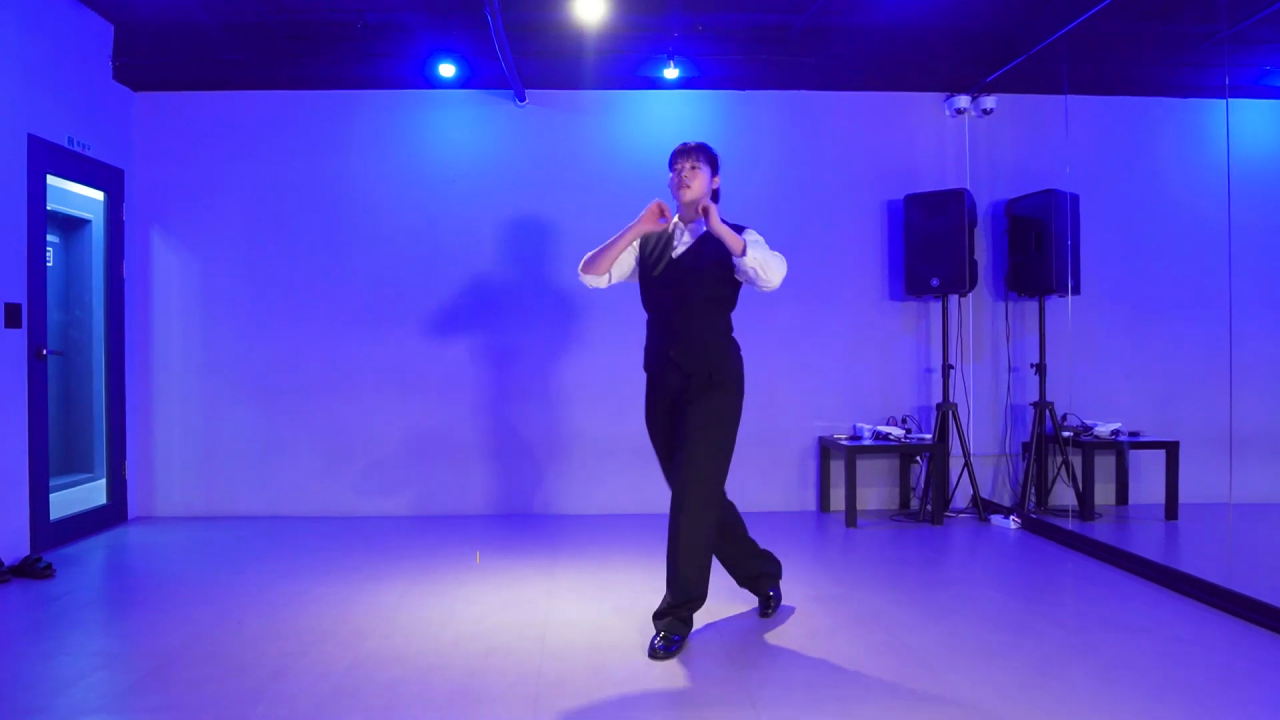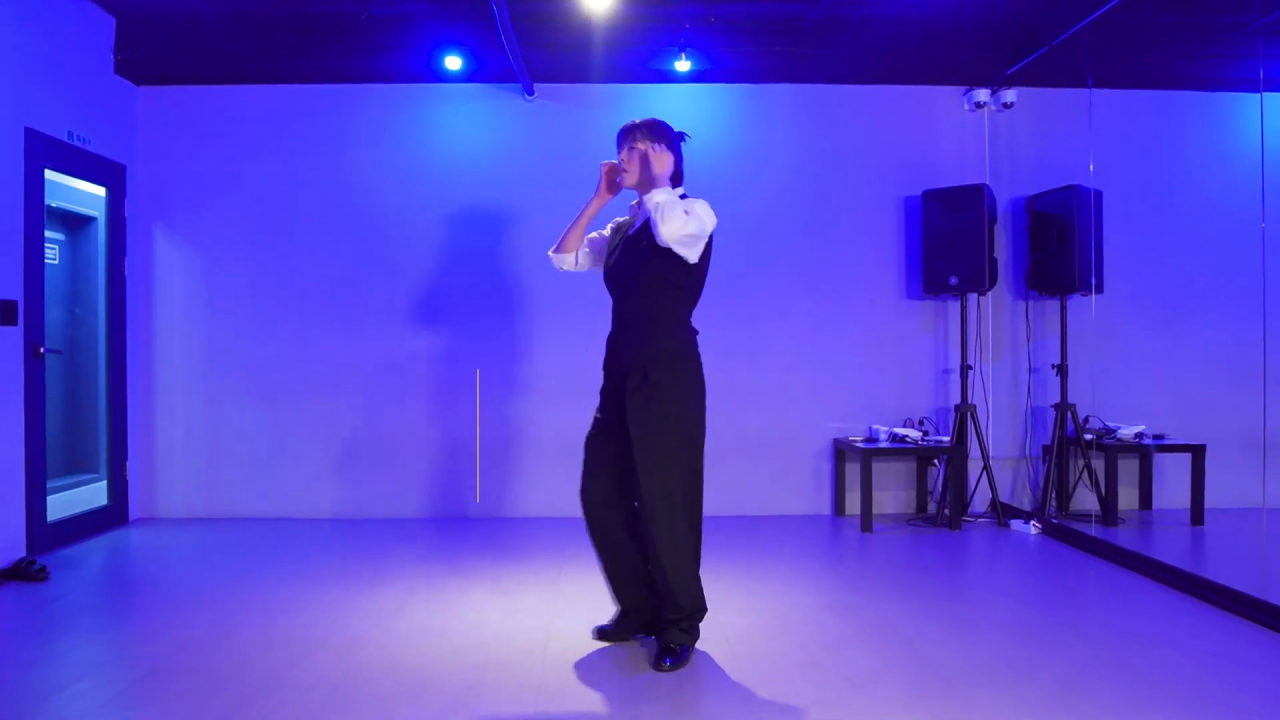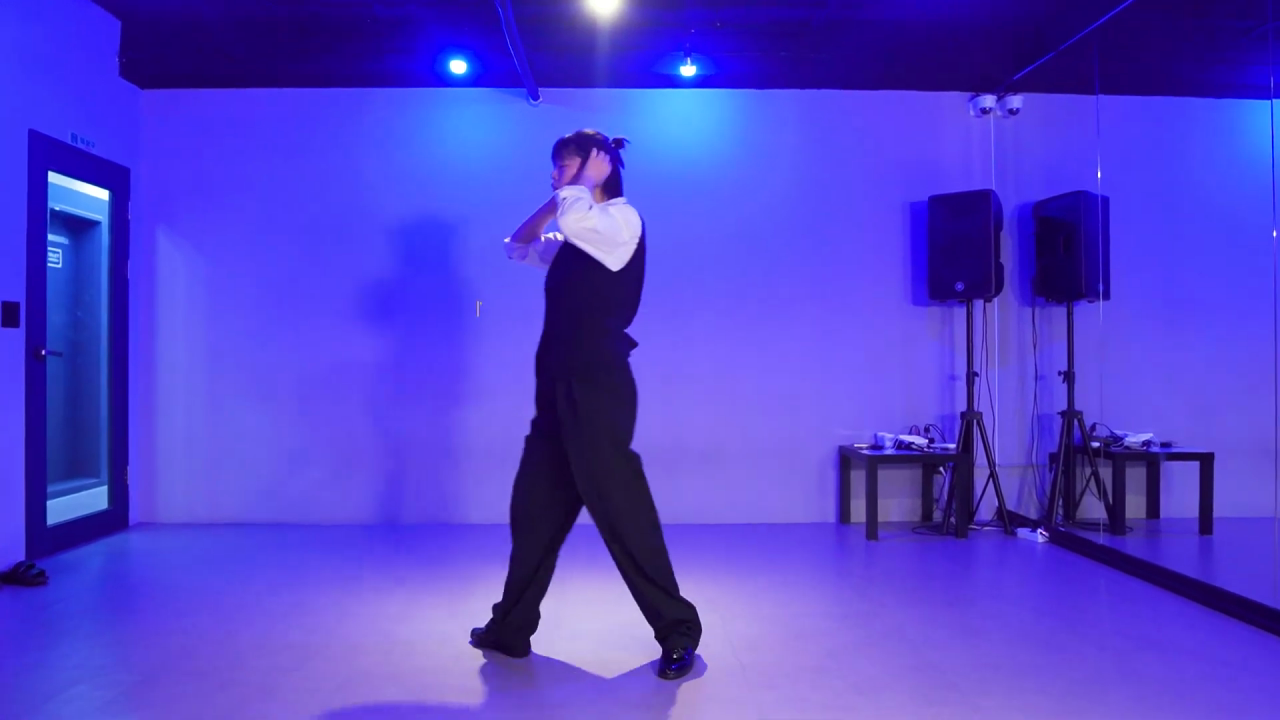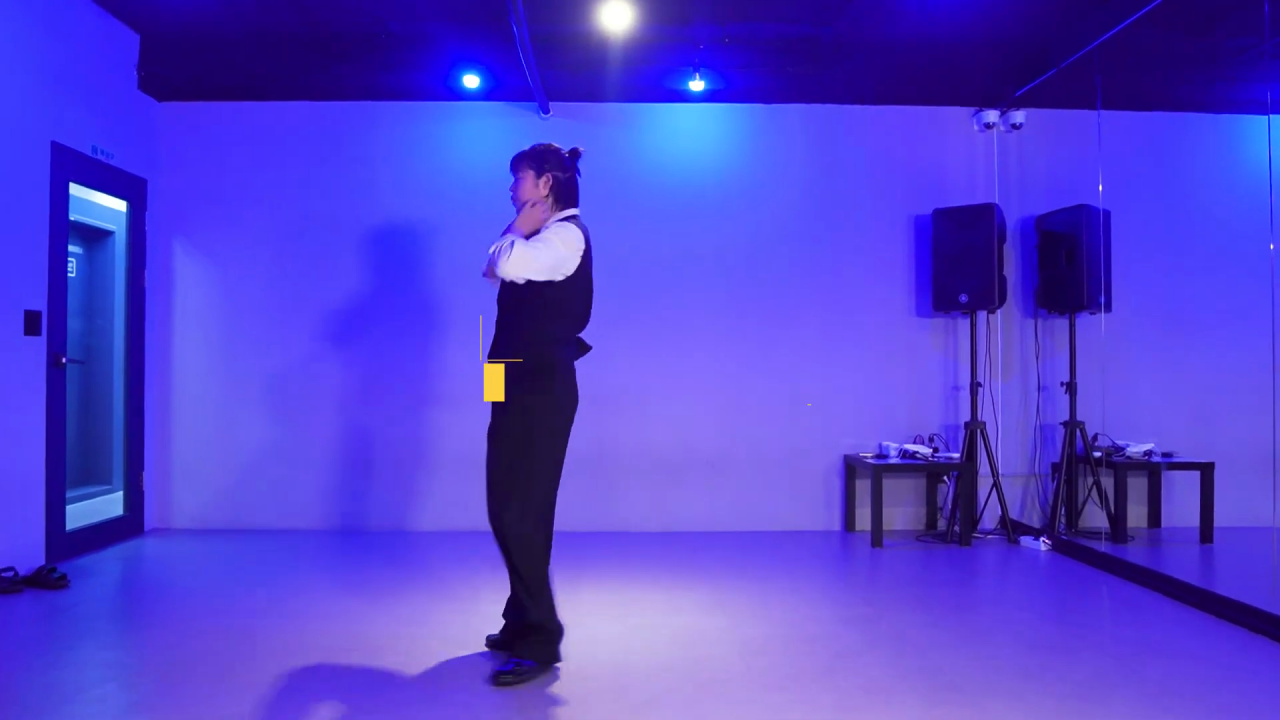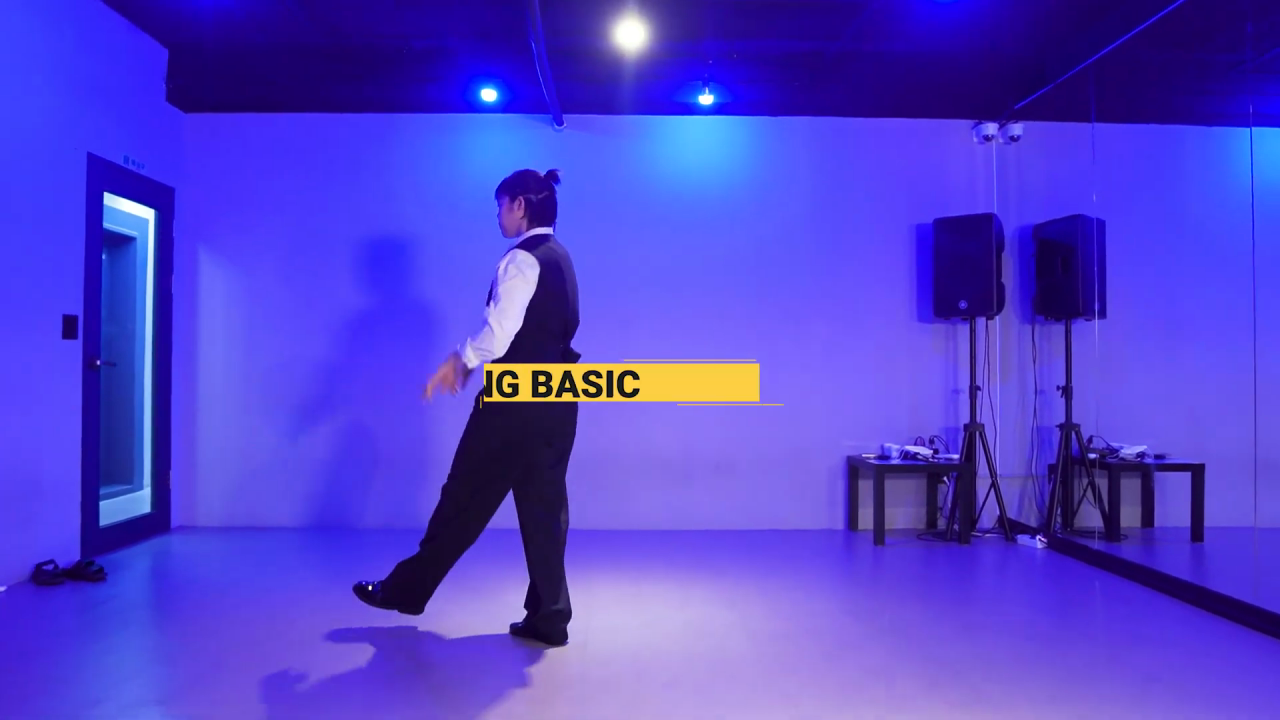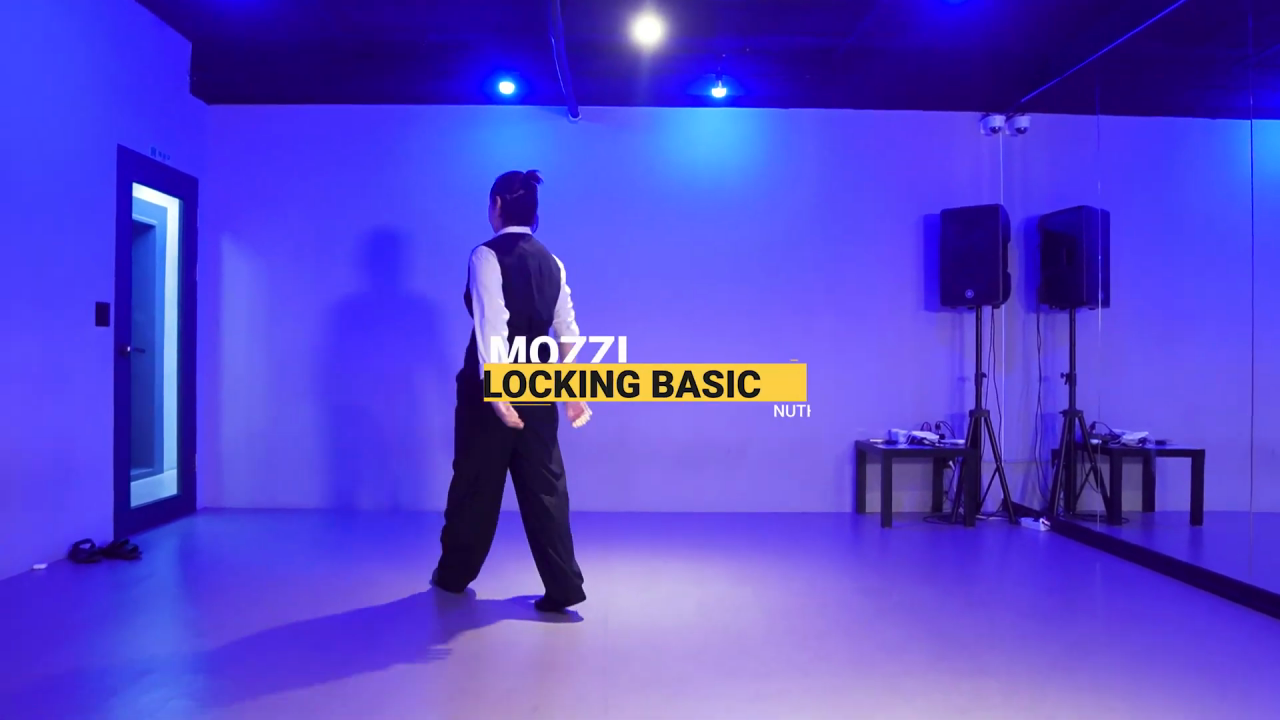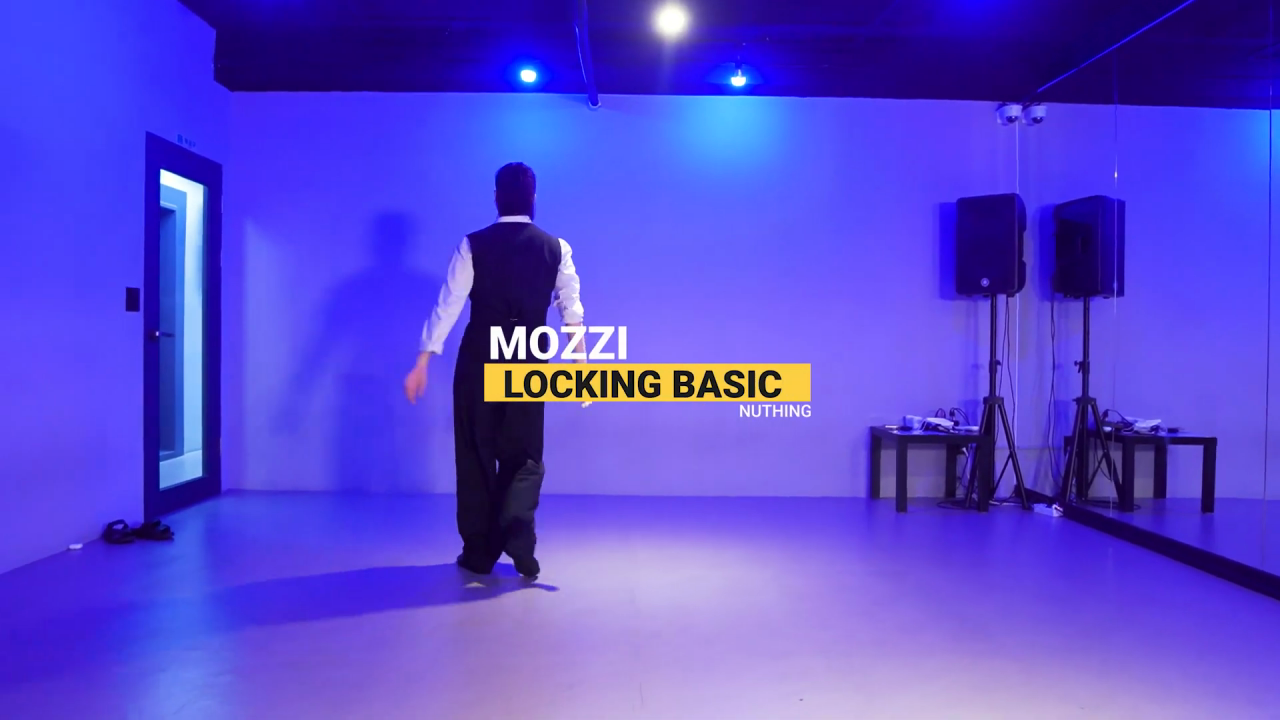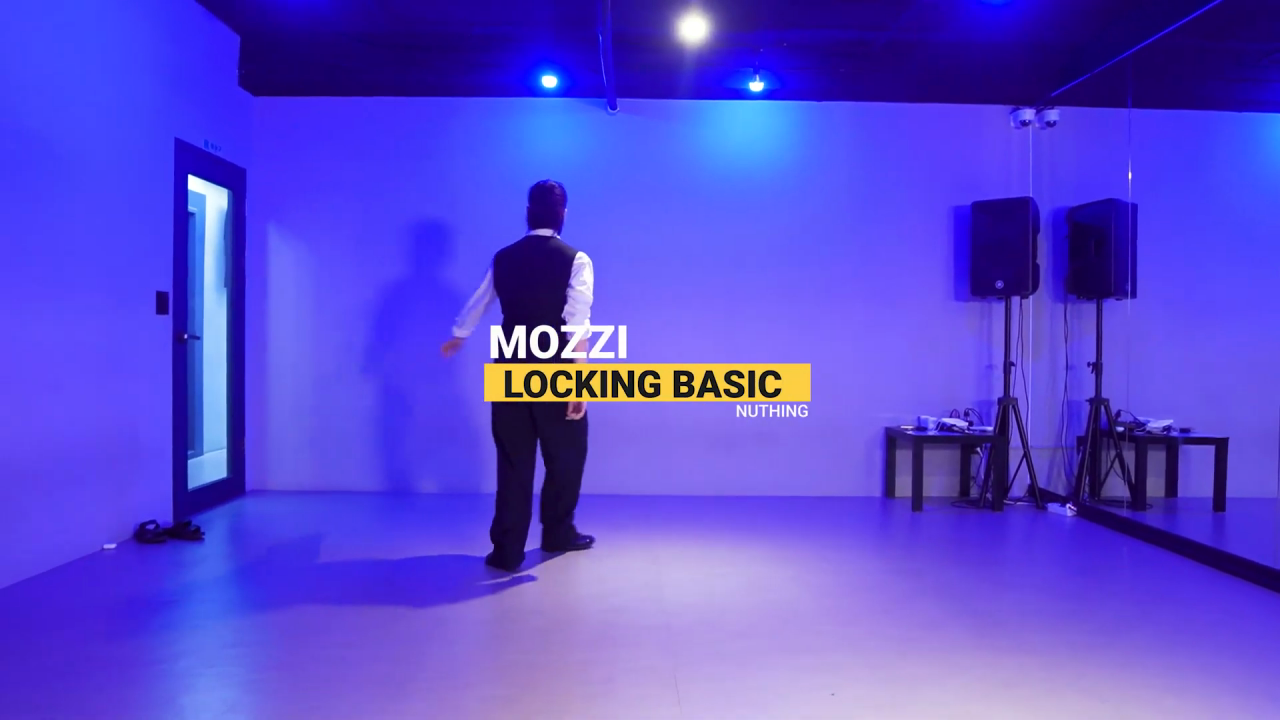
dt=0.3s
person 1, frame 1
left shoulder: (735, 241)
right shoulder: (650, 243)
left elbow: (772, 276)
right elbow: (591, 274)
left wrist: (715, 221)
right wrist: (639, 227)
left hip: (715, 380)
right hip: (663, 380)
left knee: (695, 493)
right knee: (695, 492)
left ankle: (676, 617)
right ankle: (760, 572)
person 1, frame 2
left shoulder: (693, 213)
right shoulder: (623, 228)
left elbow: (672, 229)
right elbow: (564, 257)
left wrist: (660, 180)
right wrist: (598, 199)
left hip: (669, 373)
right hip: (622, 372)
left knee: (665, 498)
right knee: (603, 493)
left ankle: (679, 625)
right ankle: (638, 607)
person 1, frame 3
left shoulder: (621, 221)
right shoulder: (579, 230)
left elbow: (570, 215)
right elbow: (520, 247)
left wrist: (579, 186)
right wrist: (556, 197)
left hip: (595, 386)
right hip: (563, 385)
left knee: (621, 510)
right knee: (535, 504)
left ankle: (677, 630)
right ankle: (510, 627)
person 1, frame 4
left shoulder: (566, 235)
right shoulder: (544, 240)
left elbow: (506, 264)
right elbow: (499, 268)
left wrist: (519, 230)
right wrist: (519, 230)
left hip: (539, 387)
right hip: (527, 386)
left knee: (517, 510)
right knee: (514, 509)
left ankle: (536, 639)
right ankle: (527, 631)
person 1, frame 5
left shoulder: (521, 259)
right shoulder: (557, 259)
left elbow: (498, 333)
left wrist: (457, 363)
right wrist: (470, 358)
left hip: (517, 398)
right hip: (556, 397)
left knee: (468, 499)
right knee: (544, 507)
left ankle: (406, 589)
right ankle: (548, 617)
person 1, frame 6
left shoulder: (487, 255)
right shoulder: (550, 260)
left elbow: (489, 324)
right elbow: (566, 326)
left hip: (490, 381)
left knee: (475, 480)
right knee: (542, 484)
left ankle: (455, 572)
right ankle: (562, 584)
person 1, frame 7
left shoulder: (474, 245)
right shoulder: (555, 248)
left elbow: (450, 303)
right elbow: (571, 312)
left wrist: (422, 361)
left hip: (480, 359)
right hip: (529, 361)
left knee: (476, 457)
right knee: (524, 457)
left ankle: (480, 551)
right ankle: (516, 541)
person 1, frame 8
left shoulder: (504, 258)
right shoulder: (576, 260)
left elbow: (478, 304)
right elbow: (576, 324)
left wrist: (457, 338)
left hip: (511, 365)
left knee: (514, 460)
right knee: (565, 455)
left ankle: (507, 549)
right ankle: (558, 533)
